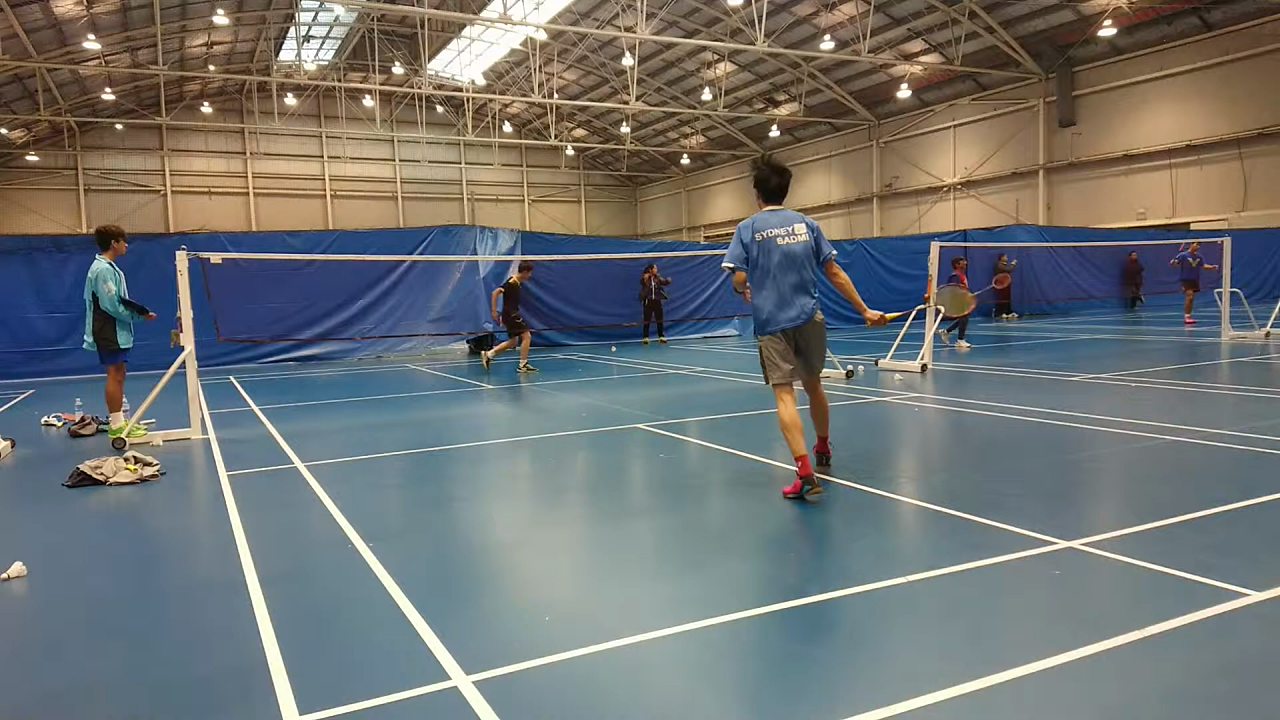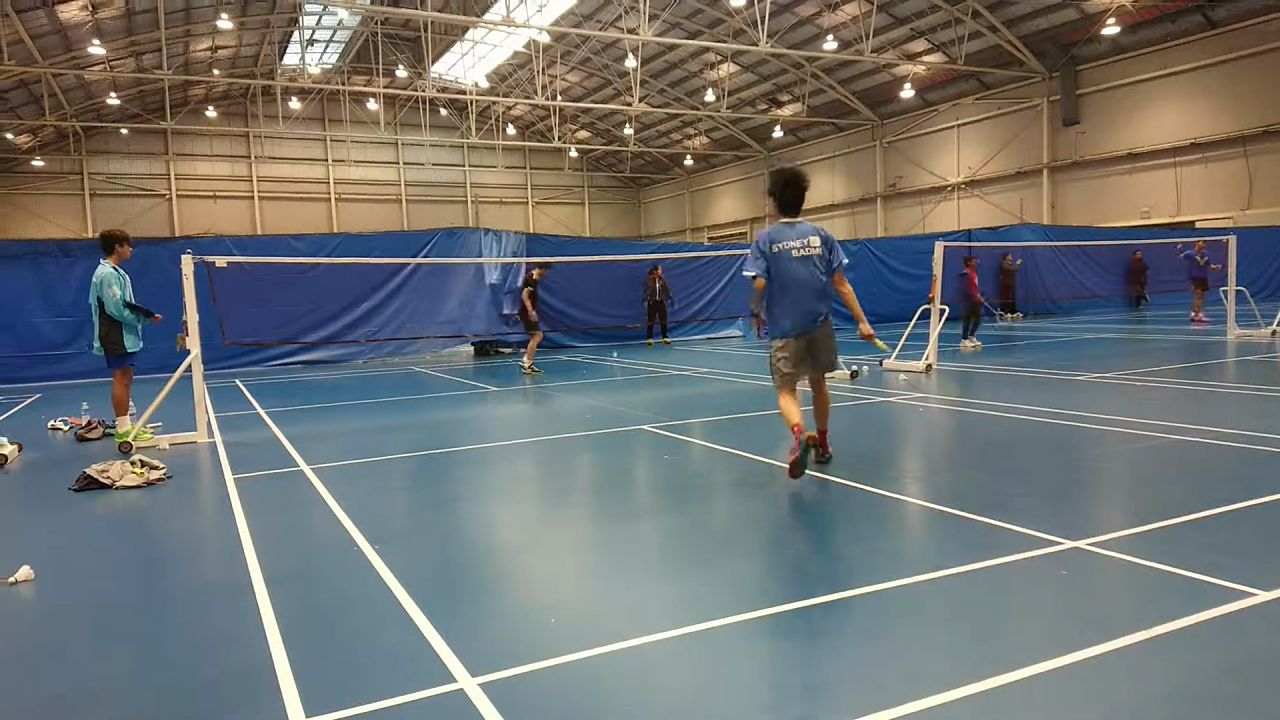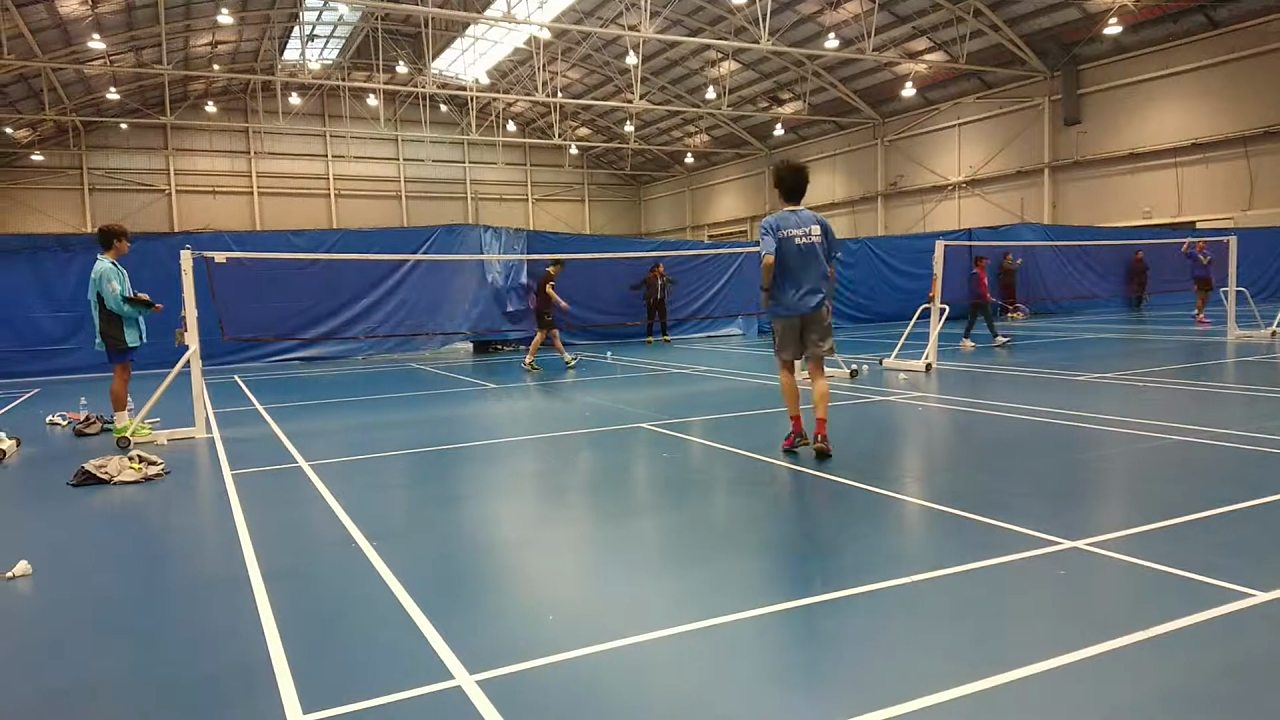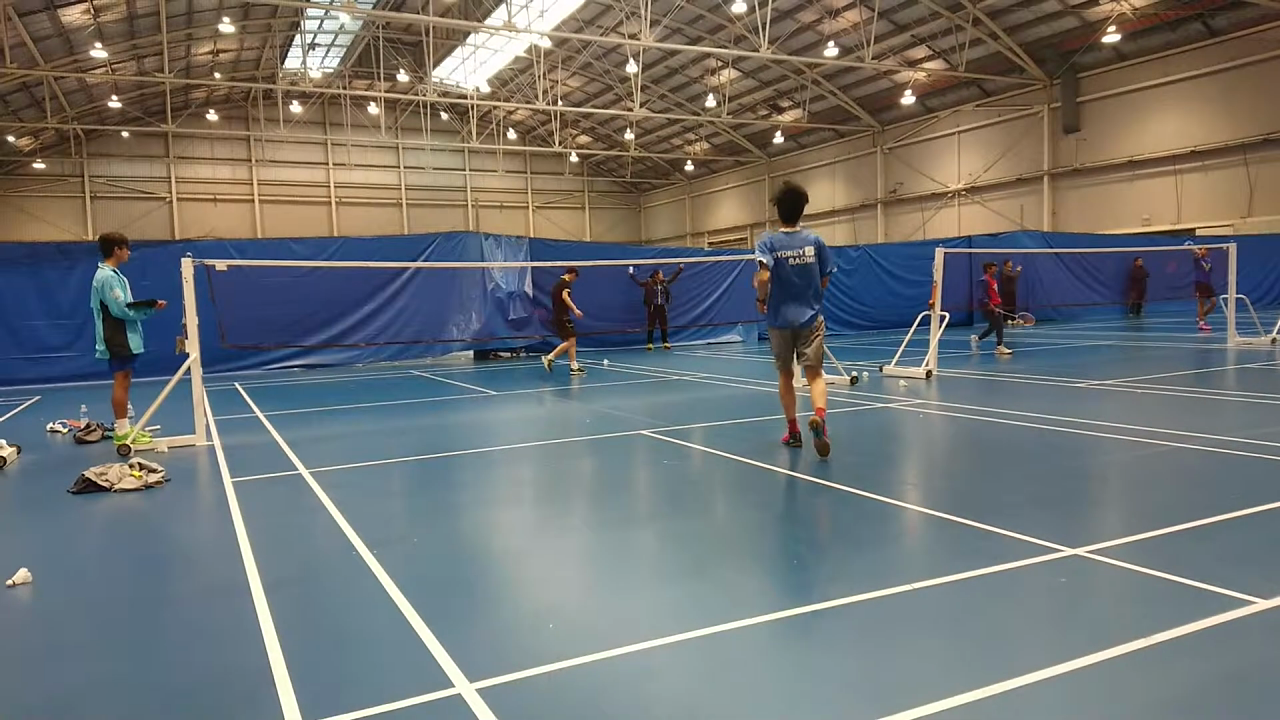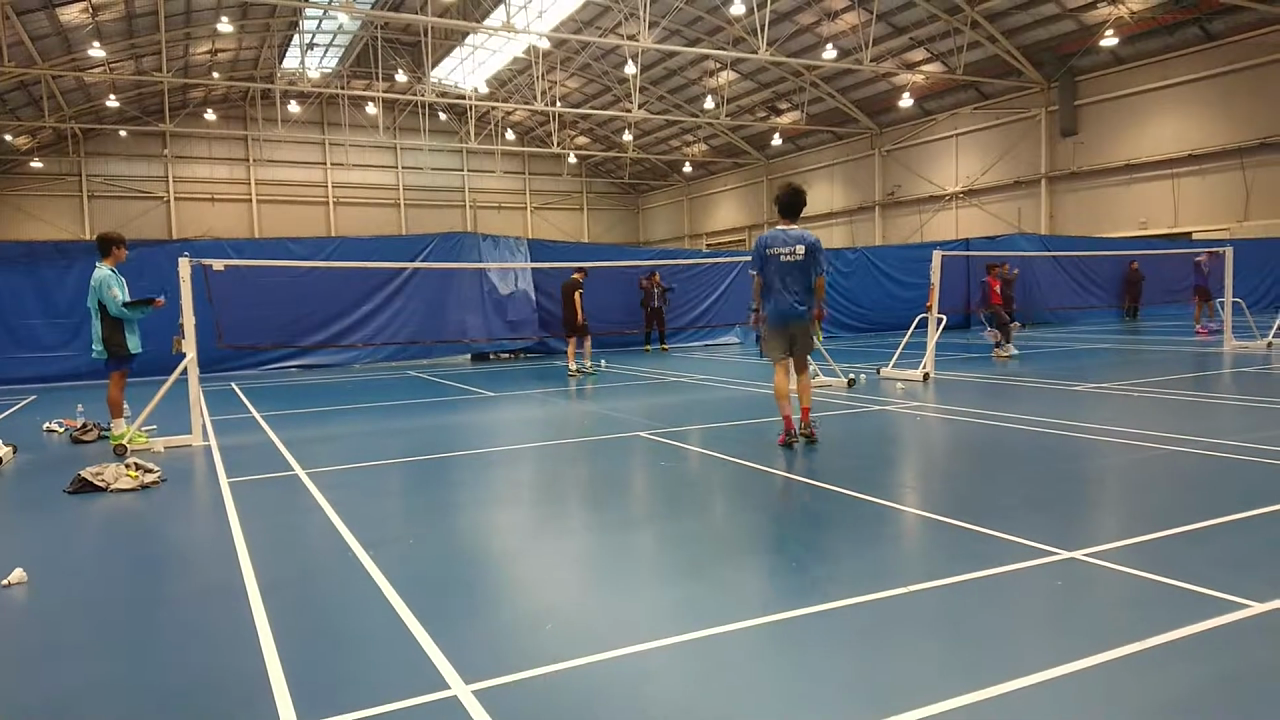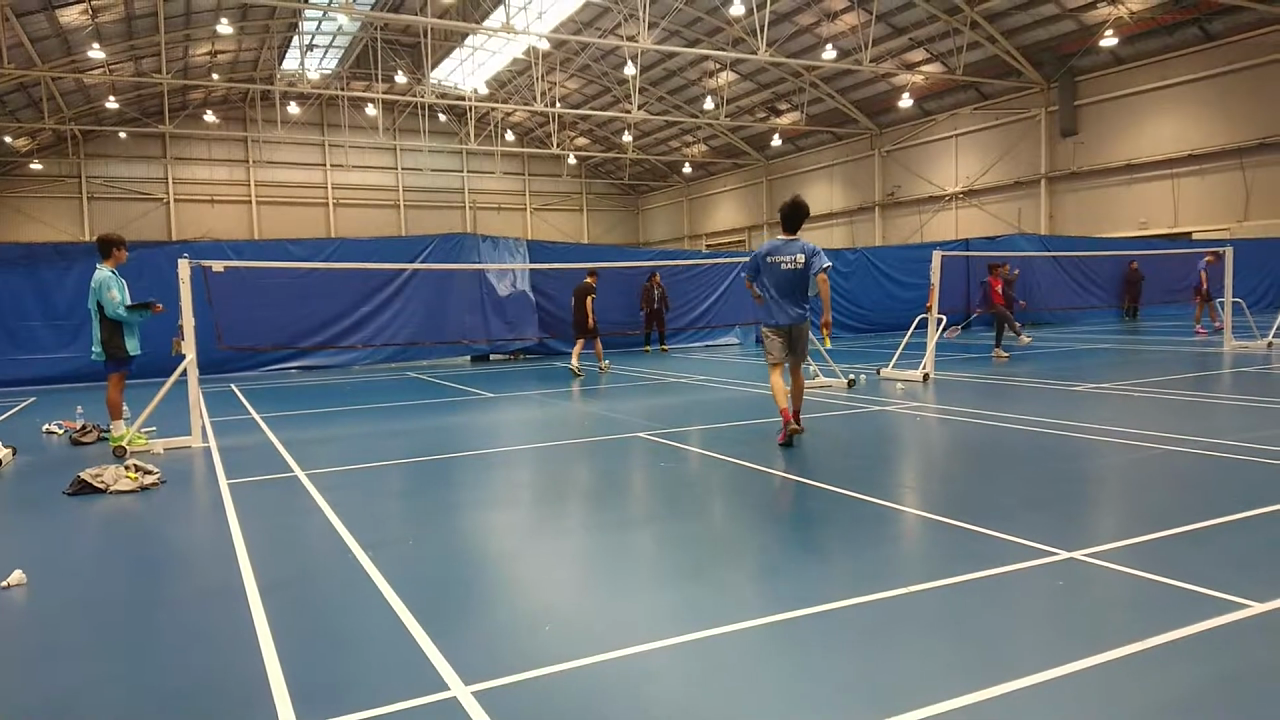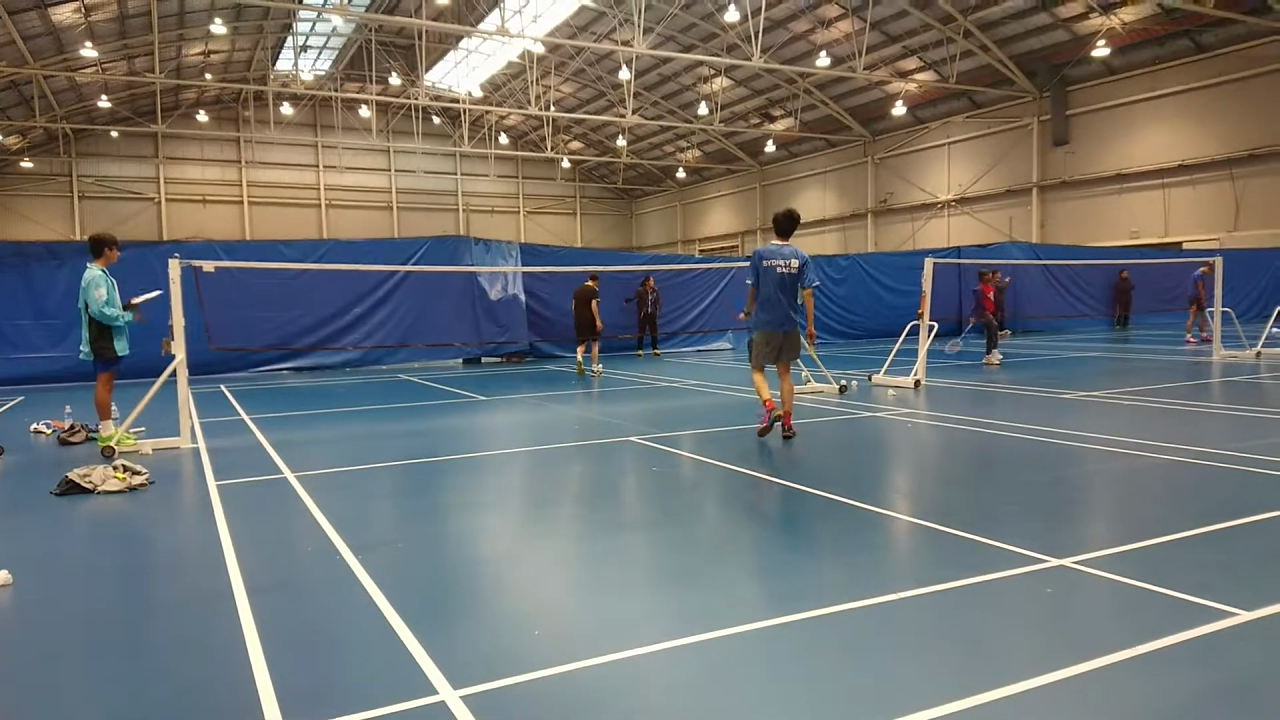
dt=0.2s
person 1, frame 1
left shoulder: (747, 228)
right shoulder: (808, 225)
left elbow: (738, 278)
right elbow: (834, 273)
left wrist: (745, 289)
right wrist: (864, 310)
left hip: (773, 321)
right hip: (809, 317)
left knee: (784, 395)
right knee: (813, 384)
left ankle: (805, 473)
right ankle: (823, 449)
person 1, frame 2
left shoulder: (765, 238)
right shoulder: (821, 235)
left elbow: (760, 284)
right elbow: (840, 283)
left wrist: (757, 310)
right wrist: (861, 322)
left hip: (785, 327)
right hip: (819, 323)
left knee: (786, 392)
right knee: (818, 384)
left ankle: (800, 435)
right ankle: (822, 446)
person 1, frame 3
left shoulder: (771, 224)
right shoulder: (820, 222)
left elbow: (768, 261)
right elbow: (831, 269)
left wrist: (766, 290)
right wrist: (826, 294)
left hip: (785, 309)
right hip: (817, 307)
left knee: (787, 369)
right knee: (817, 370)
left ankle: (796, 429)
right ankle: (821, 434)
person 1, frame 4
left shoulder: (767, 242)
right shoulder: (816, 242)
left elbow: (763, 278)
right elbow: (825, 281)
left wrist: (761, 300)
left hip: (780, 320)
right hip: (810, 319)
left knee: (785, 374)
right knee: (815, 376)
left ankle: (793, 430)
right ankle: (819, 418)
person 1, frame 5
left shoulder: (764, 240)
right shoulder: (810, 241)
left elbow: (758, 281)
right elbow: (819, 280)
left wrist: (756, 309)
right wrist: (818, 308)
left hip: (773, 315)
right hip: (801, 314)
left knee: (781, 369)
right knee: (802, 369)
left ankle: (789, 428)
right ankle: (806, 421)
person 1, frame 6
left shoulder: (764, 250)
right shoulder: (810, 250)
left elbow: (748, 283)
right elbow: (823, 279)
left wrist: (759, 292)
right wrist: (827, 314)
left hip: (773, 321)
right hip: (799, 320)
left knee: (777, 371)
right knee: (796, 369)
left ankle: (788, 420)
right ankle: (795, 419)
person 1, frame 7
left shoulder: (760, 254)
right shoulder: (801, 257)
left elbow: (753, 290)
right elbow: (807, 294)
left wrist: (747, 312)
right wrist: (810, 325)
left hip: (764, 323)
right hip: (790, 323)
left knee: (758, 370)
right knee: (785, 372)
left ankle: (771, 409)
right ankle: (787, 422)
person 2, frame 1
left shoulder: (109, 267)
right shoulder: (103, 270)
right elbow: (111, 305)
left wrist: (136, 311)
right wrist: (139, 315)
left hip: (117, 332)
right hip: (110, 333)
left knee: (119, 375)
right knee: (114, 376)
left ankle: (119, 420)
right ankle: (116, 425)
person 2, frame 2
left shoulder: (115, 272)
right shoulder: (107, 274)
right elbow: (116, 309)
left wrist: (141, 312)
right wrist: (144, 317)
left hip: (124, 335)
right hip: (116, 337)
left knee: (126, 379)
right knee: (121, 380)
left ankle: (126, 424)
right ankle: (122, 429)
person 2, frame 3
left shoulder: (112, 267)
right shoulder: (106, 269)
right elbow: (116, 304)
left wrist: (137, 298)
right wrist: (145, 308)
left hip: (123, 330)
right hip: (116, 332)
left knee: (124, 375)
right knee: (120, 375)
left ankle: (124, 420)
right ankle: (121, 424)
person 2, frame 4
left shoulder: (112, 274)
right shoulder: (107, 277)
right elbow: (121, 310)
left wrist: (146, 306)
right wrist: (150, 308)
left hip: (124, 338)
right hip: (118, 340)
left knee: (124, 382)
right knee: (121, 382)
left ankle: (124, 427)
right ankle: (122, 432)
person 2, frame 5
left shoulder: (109, 274)
right shoulder: (106, 276)
right elbow: (118, 309)
left wrist: (143, 305)
right wrist: (147, 307)
left hip: (121, 338)
right hip: (115, 339)
left knee: (120, 381)
right knee: (116, 382)
left ankle: (120, 427)
right ankle: (118, 432)
person 2, frame 6
left shoulder: (109, 275)
right shoulder: (106, 278)
right elbow: (115, 311)
left wrist: (138, 308)
right wrist: (145, 311)
left hip: (121, 339)
right hip: (114, 341)
left knee: (119, 383)
right knee: (116, 384)
left ankle: (119, 429)
right ankle: (117, 433)
person 2, frame 7
left shoulder: (100, 275)
right shoulder: (96, 276)
right elbow: (99, 310)
left wrist: (128, 306)
right wrist: (128, 317)
left hip: (110, 339)
right hip: (104, 341)
left knee: (107, 383)
right knee: (104, 383)
left ankle: (108, 429)
right ankle: (106, 433)
